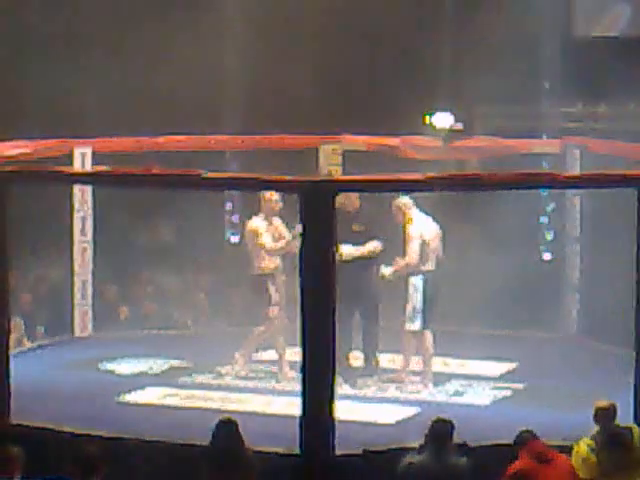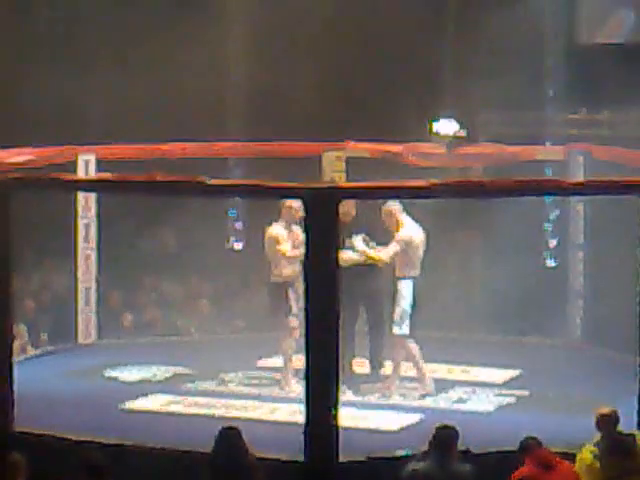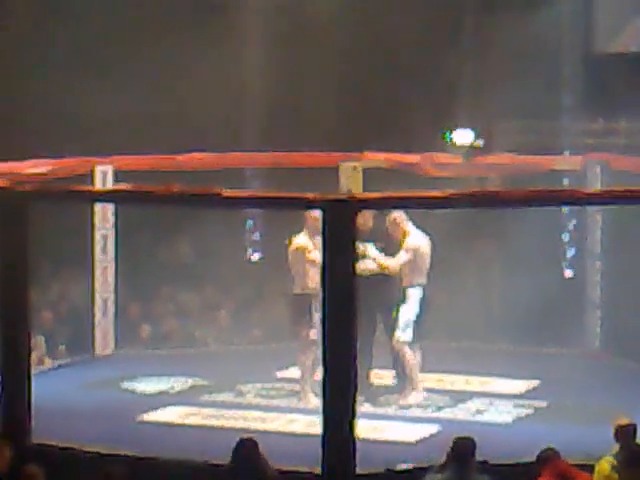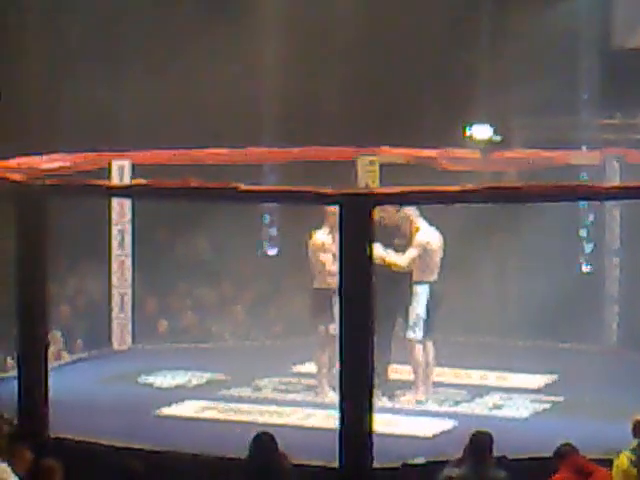
dt=0.2s
person 1, frame 1
left shoulder: (414, 228)
right shoulder: (433, 225)
left elbow: (412, 260)
left wrist: (390, 270)
left hip: (419, 279)
right hip: (430, 277)
left knee: (419, 328)
right knee: (416, 328)
left ankle: (426, 381)
right ankle: (404, 372)
person 1, frame 2
left shoulder: (405, 233)
right shoulder: (416, 230)
left elbow: (384, 258)
left wrist: (362, 249)
right wrist: (375, 248)
left hip: (406, 284)
right hip: (411, 282)
left knee: (404, 335)
right knee: (399, 333)
left ankle: (426, 381)
right ankle: (393, 380)
person 1, frame 3
left shoulder: (413, 241)
right shoulder: (421, 238)
left elbow: (394, 267)
left wrist: (375, 256)
right wrist: (381, 257)
left hip: (414, 293)
right hip: (417, 292)
left knee: (400, 342)
right knee: (411, 343)
left ankle: (417, 389)
right ankle: (411, 389)
person 1, frame 4
left shoulder: (422, 237)
right shoulder: (434, 234)
left elbow: (403, 264)
left wrist: (383, 254)
right wrist: (393, 254)
left hip: (423, 289)
right hip: (430, 287)
left knee: (414, 340)
right knee: (425, 338)
left ankle: (419, 390)
right ankle: (427, 385)
person 2, frame 1
left shoulder: (276, 222)
right shoulder: (256, 225)
left elbow: (291, 247)
right elbow: (271, 249)
left wrist: (296, 238)
right wrist: (293, 238)
left hip: (276, 276)
right hip: (264, 278)
left knee: (280, 323)
right knee: (273, 323)
left ankle: (283, 368)
right ankle: (243, 355)
person 2, frame 2
left shoulder: (295, 230)
right shoulder: (275, 232)
left elbow: (301, 256)
right elbow: (291, 257)
right wrist: (307, 246)
left hip: (294, 284)
right hip: (281, 286)
left knee: (293, 332)
right knee: (292, 331)
left ankle: (289, 377)
right ankle: (288, 378)
person 2, frame 3
left shoulder: (316, 240)
right shoulder: (301, 243)
left elbow: (319, 265)
right elbow: (320, 263)
left hip: (313, 296)
right hip: (304, 298)
left knee: (313, 344)
right knee: (308, 345)
left ankle: (308, 387)
right ankle: (306, 392)
person 2, frame 4
left shoulder: (334, 237)
right shoulder: (321, 239)
left elbow: (336, 267)
right elbow: (328, 269)
left hip: (333, 292)
right hip: (324, 293)
left knee: (332, 340)
right knee: (326, 340)
left ankle: (327, 383)
right ankle: (323, 387)
person 3, frame 1
left shoulder: (366, 218)
right shoulder: (336, 216)
left elbow: (377, 245)
left wrist: (357, 251)
left hip: (365, 274)
right hip: (343, 275)
left knee: (370, 318)
right knee: (343, 320)
left ankle: (371, 360)
right ankle: (343, 364)
person 3, frame 2
left shoulder: (366, 224)
left wrist: (357, 257)
right wrist: (339, 257)
left hip: (369, 281)
right hip: (346, 283)
left knee: (377, 323)
right knee: (347, 326)
left ankle: (376, 366)
right ankle: (346, 371)
person 3, frame 3
left shoulder: (383, 234)
left wrist: (376, 266)
right wrist: (357, 266)
left hip: (385, 291)
right hip: (362, 294)
left knee: (396, 335)
right knee: (364, 338)
left ankle: (402, 378)
right ankle: (364, 384)
person 3, frame 4
left shoulder: (407, 230)
right shoulder: (375, 229)
left wrist: (389, 258)
left hip: (407, 288)
right hip: (383, 290)
right knee: (383, 334)
right ankle: (381, 380)
